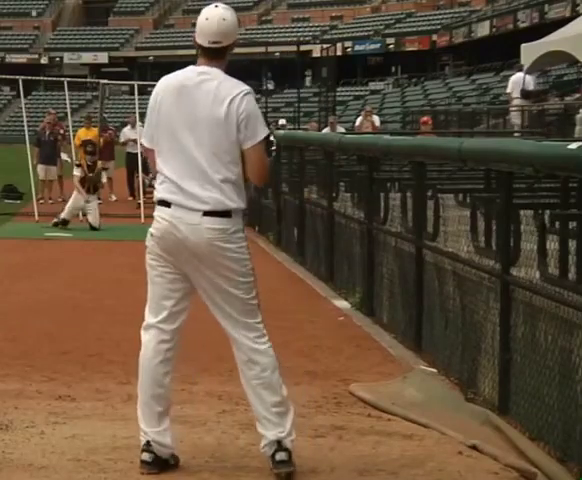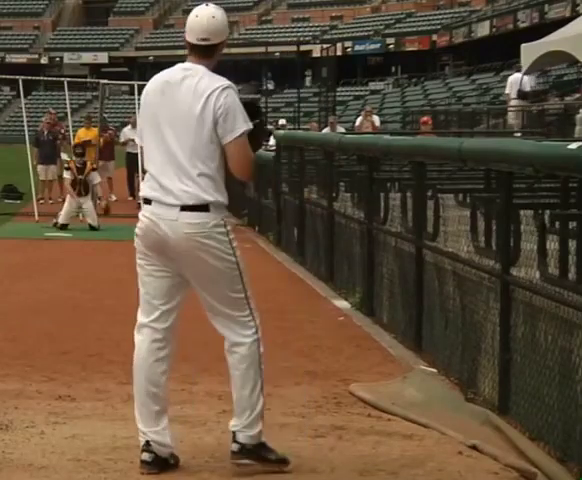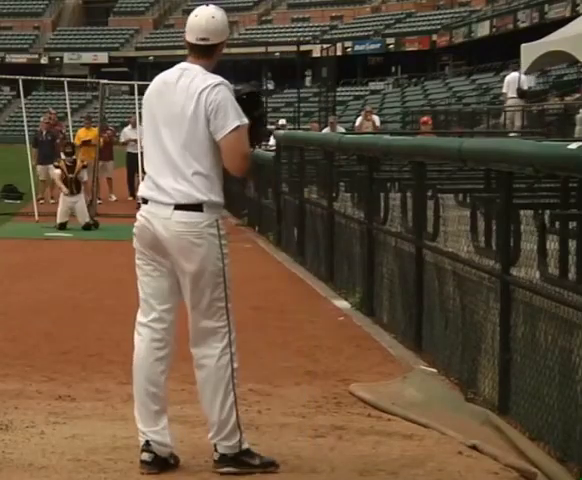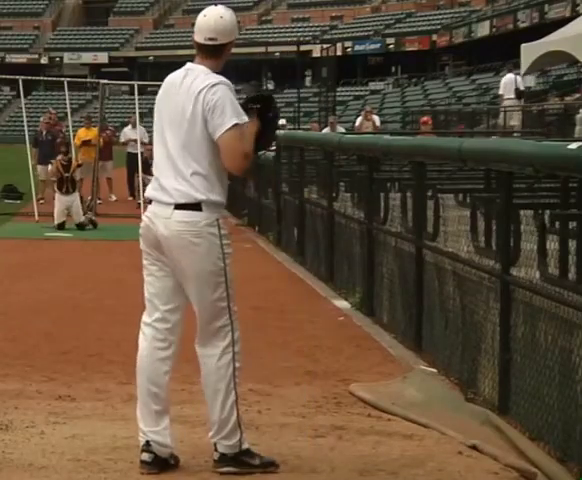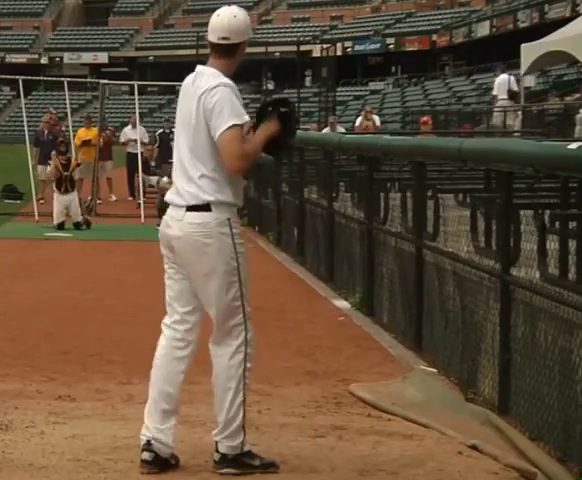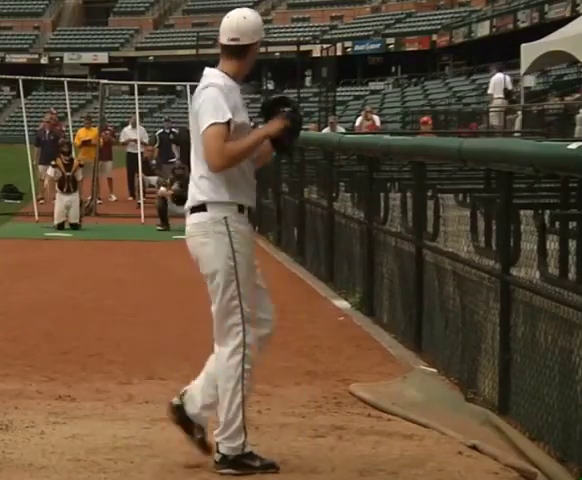
dt=0.2s
person 1, frame 1
left shoulder: (163, 88)
right shoulder: (238, 95)
left elbow: (154, 159)
right elbow: (259, 176)
right wrist: (256, 146)
left hip: (167, 221)
right hip: (217, 226)
left knee: (158, 333)
right knee: (250, 336)
person 1, frame 2
left shoulder: (153, 86)
right shoulder: (220, 91)
right elbow: (243, 169)
right wrist: (245, 132)
left hip: (152, 218)
right hip: (200, 222)
left knee: (152, 331)
right knee: (239, 329)
left ankle: (153, 445)
right ankle: (247, 437)
person 1, frame 3
left shoulder: (157, 85)
right shoulder: (214, 89)
right elbow: (238, 164)
right wrist: (244, 129)
left hip: (150, 217)
right hip: (194, 222)
left knee: (151, 331)
right knee: (213, 337)
person 1, frame 4
left shoulder: (170, 83)
right shoulder: (216, 88)
right elbow: (236, 162)
left wrist: (238, 127)
right wrist: (252, 127)
left hip: (156, 216)
right hip: (196, 221)
left knee: (157, 331)
right knee: (218, 336)
person 1, frame 5
left shoulder: (194, 83)
right shoulder: (220, 90)
right elbow: (234, 162)
left wrist: (259, 135)
right wrist: (266, 131)
left hip: (178, 220)
right hip: (210, 222)
left knee: (178, 332)
right knee: (230, 335)
left ankle: (156, 440)
person 1, frame 6
left shoulder: (231, 90)
right shoulder: (213, 91)
left elbow: (252, 158)
right elbow: (217, 158)
left wrist: (265, 141)
right wrist: (263, 130)
left hip: (227, 221)
right hip: (216, 223)
left knee: (257, 324)
right knee: (236, 335)
left ankle: (195, 402)
